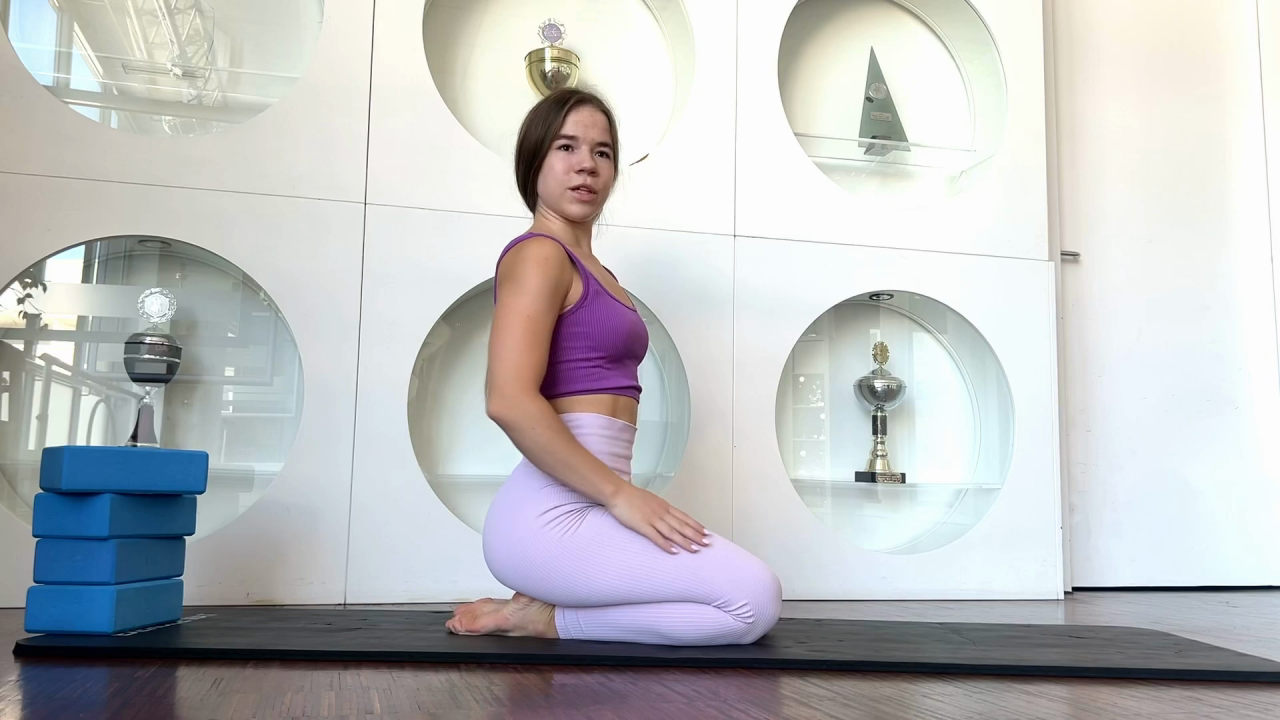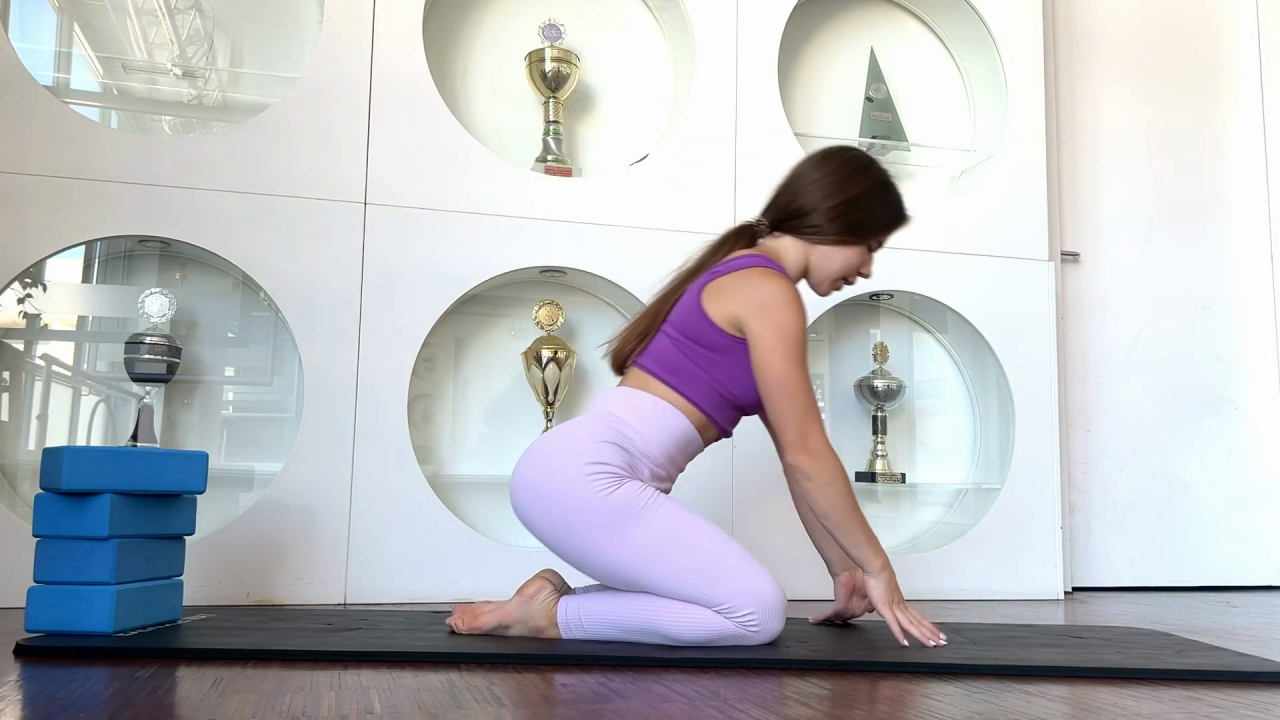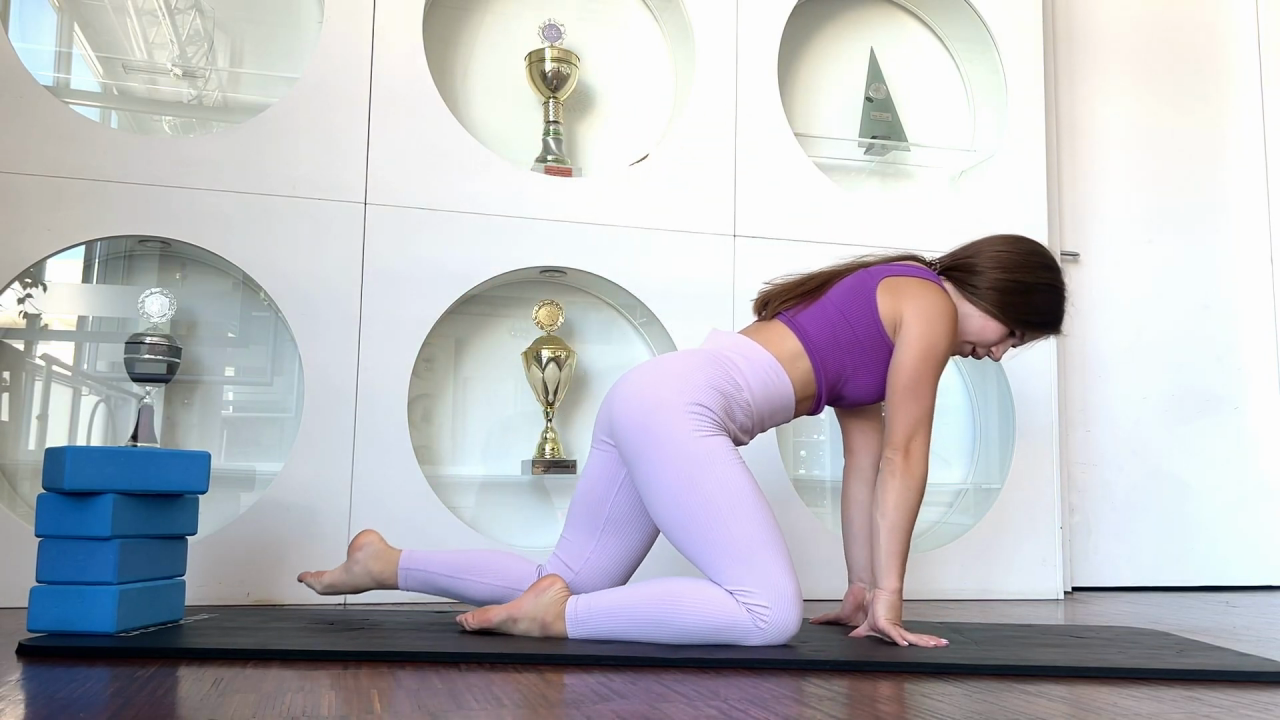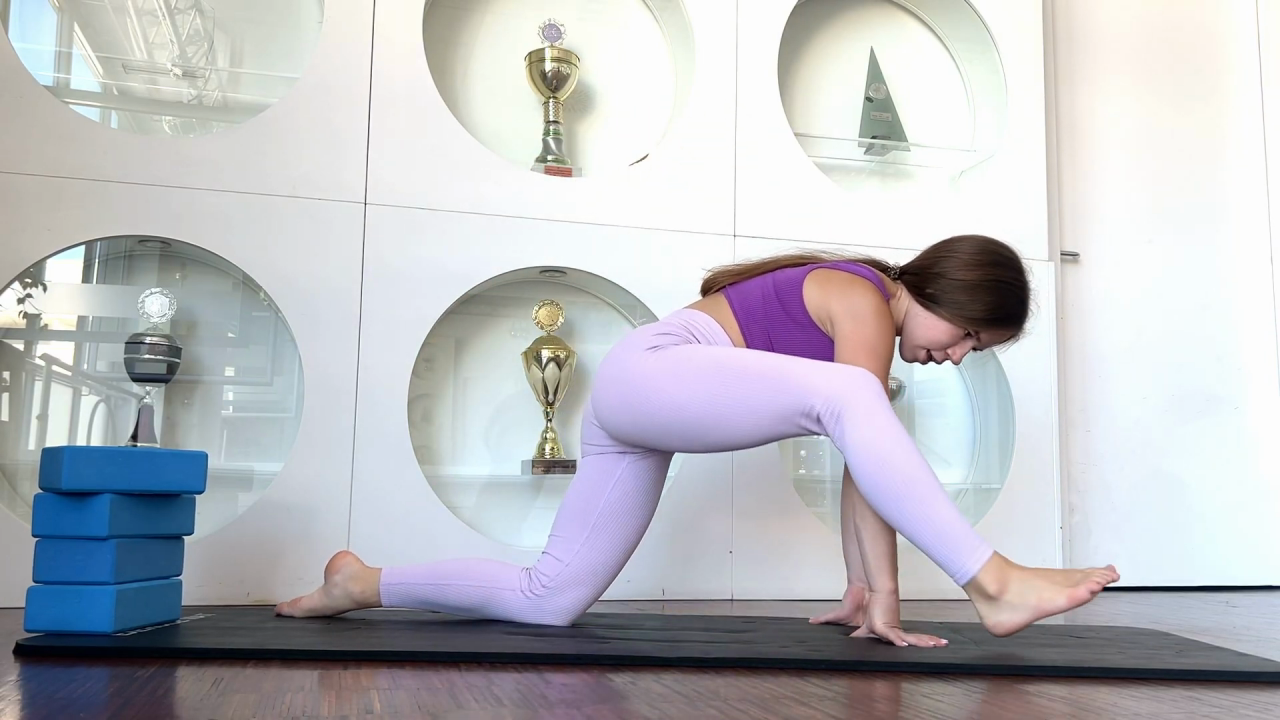
dt=1s
person 1, frame 1
left shoulder: (587, 270)
right shoulder: (537, 256)
right elbow: (513, 404)
left wrist: (619, 492)
right wrist: (622, 495)
left hip: (574, 512)
right hip: (550, 519)
right knee: (754, 599)
left ankle: (552, 600)
right ankle: (550, 618)
person 1, frame 2
left shoulder: (739, 279)
right shoulder: (768, 296)
left elbow: (797, 455)
right elbow: (805, 455)
left wrist: (843, 570)
right wrist: (877, 571)
left hip: (589, 482)
right hip: (581, 481)
left knee: (730, 595)
right knee: (756, 611)
left ankle: (558, 598)
right ankle: (552, 615)
person 1, frame 3
left shoulder: (880, 310)
right shoulder: (930, 304)
left elbow: (862, 460)
right elbow: (903, 459)
left wrist: (860, 588)
right wrist: (886, 595)
left hip: (646, 396)
right hip: (678, 410)
left knee: (566, 581)
right knee: (769, 616)
left ankle: (383, 563)
right ankle: (554, 614)
person 1, frame 4
left shoulder: (867, 320)
right shoulder: (862, 302)
left elbow: (867, 459)
right elbow: (857, 414)
left wrist: (868, 592)
right wrist: (881, 593)
left hip: (638, 410)
right hip: (646, 369)
left knee: (550, 600)
right knee: (841, 395)
left ankle: (363, 584)
right ankle: (993, 586)
